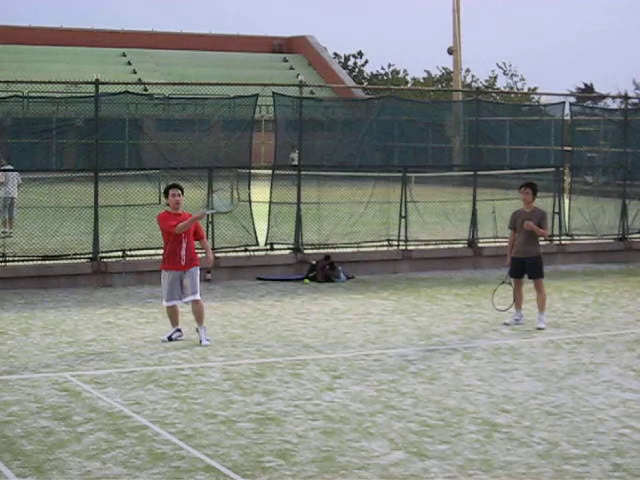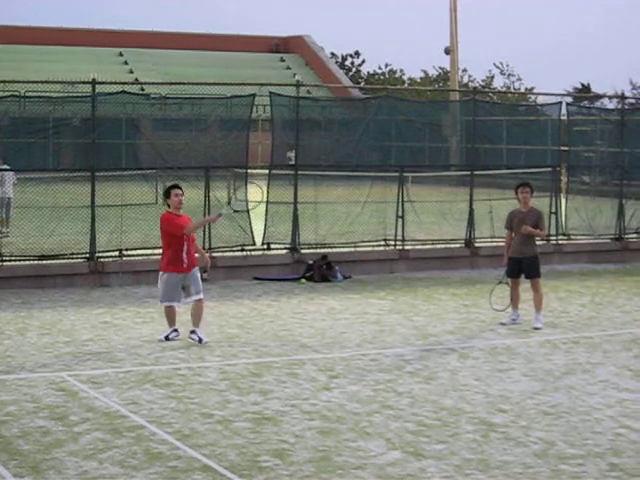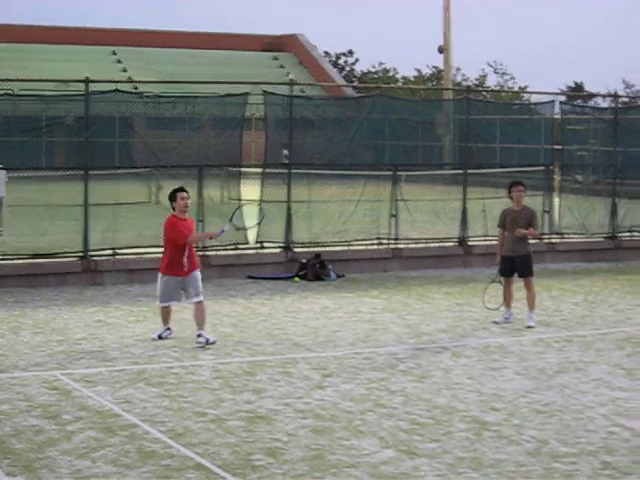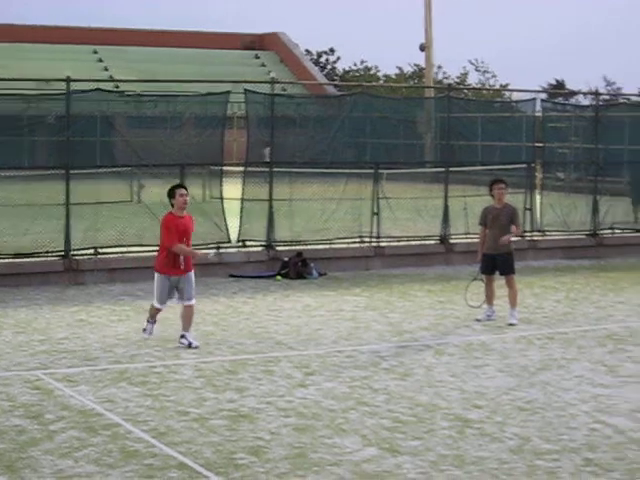
dt=0.2s
person 1, frame 1
left shoulder: (190, 217)
right shoulder: (163, 217)
left elbow: (201, 237)
right elbow: (177, 229)
left wrist: (209, 252)
right wrist: (195, 219)
left hip: (190, 265)
right hip: (171, 267)
left knee: (195, 298)
right knee: (170, 302)
left ankle: (202, 329)
right ankle: (176, 330)
person 1, frame 2
left shoulder: (187, 218)
right shoulder: (166, 218)
right elbow: (186, 230)
left wrist: (203, 254)
right wrist: (206, 220)
left hip: (190, 267)
right hip: (170, 269)
left knee: (198, 298)
right knee: (168, 302)
left ankle: (195, 331)
right ankle: (173, 330)
person 1, frame 3
left shoulder: (189, 220)
right shoulder: (171, 222)
right elbow: (189, 239)
left wrist: (194, 259)
right wrist: (208, 234)
left hip: (190, 269)
right hip: (170, 271)
left knee: (199, 301)
right knee: (165, 303)
left ankle: (201, 335)
right ankle: (167, 329)
person 1, frame 4
left shoulder: (189, 219)
right shoulder: (167, 221)
right elbow: (174, 246)
right wrist: (194, 253)
left hip: (186, 269)
right hip: (166, 270)
left knee: (189, 303)
right knee: (160, 303)
left ankle: (185, 335)
right ankle: (151, 320)
person 2, frame 1
left shoulder: (540, 213)
right shoulder: (516, 214)
left elbow: (546, 234)
right elbow: (512, 236)
left wrist: (534, 228)
right wrist: (509, 255)
left hip: (534, 255)
right hip: (517, 255)
left knee: (539, 285)
right knee: (517, 284)
left ankle: (541, 317)
right ankle: (518, 315)
person 2, frame 2
left shoulder: (537, 213)
right shoulder: (512, 214)
left elbow: (543, 233)
right elbow: (509, 236)
left wrist: (532, 231)
right wrist: (505, 255)
left hip: (530, 255)
right hip: (514, 255)
left knee: (536, 285)
right knee: (514, 284)
left ankle: (538, 317)
right ankle: (515, 315)
person 2, frame 3
left shoulder: (530, 212)
right shoulder: (505, 213)
left elbow: (536, 232)
right elbow: (501, 234)
left wrist: (526, 232)
right wrist: (498, 254)
left hip: (523, 254)
right hip: (507, 254)
left knee: (528, 284)
right knee: (507, 283)
left ankle: (531, 316)
right ankle: (508, 313)
person 2, frame 4
left shoulder: (511, 210)
right shoulder: (487, 210)
left elbow: (519, 230)
right elbow: (483, 232)
left wrist: (509, 237)
right wrist: (480, 251)
left hip: (505, 251)
right hip: (488, 251)
left knee: (510, 281)
right knee: (488, 280)
left ankle: (513, 313)
right ankle: (490, 311)
